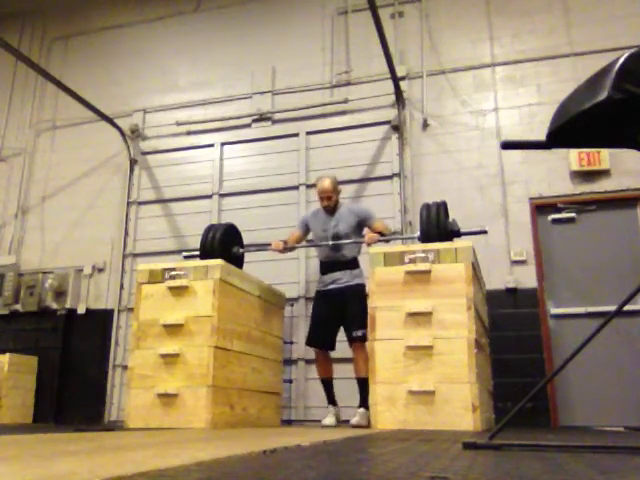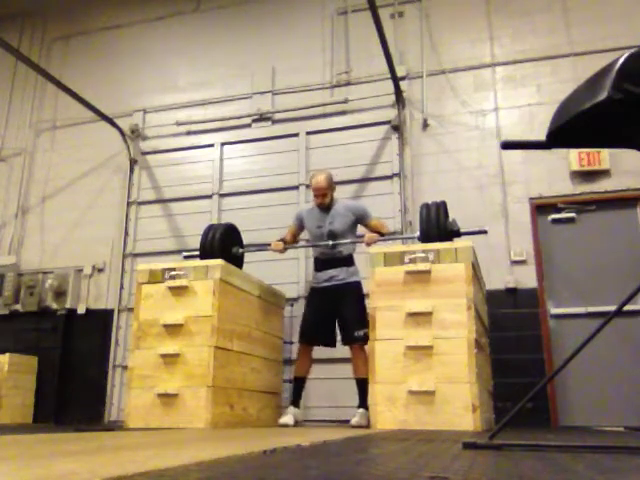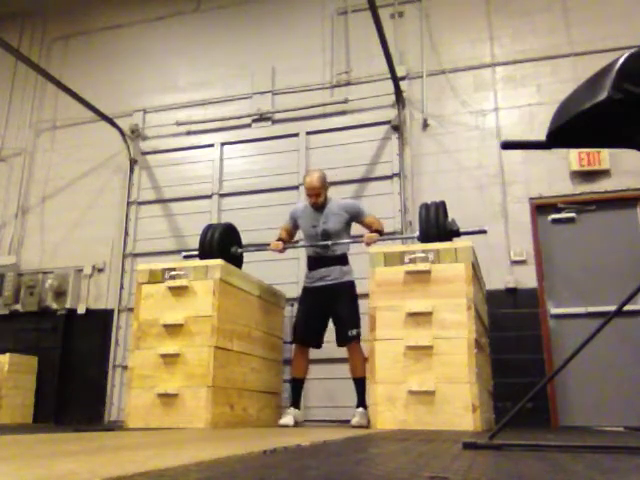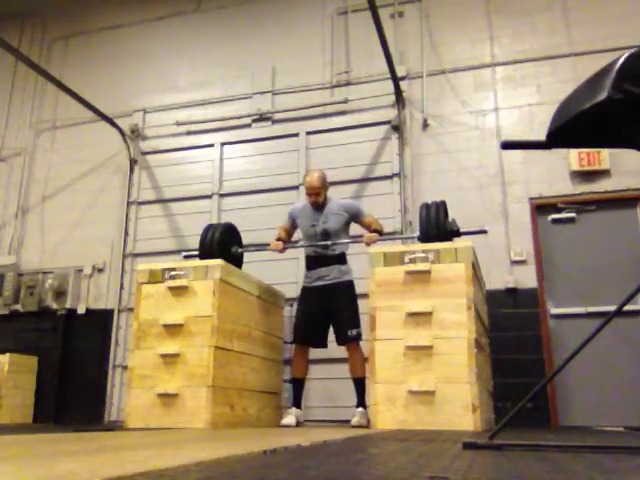
dt=0.3s
person 1, frame 1
left shoulder: (356, 211)
right shoulder: (310, 218)
left elbow: (385, 230)
right elbow: (294, 239)
left wrist: (376, 235)
right wrist: (283, 244)
left hip: (351, 285)
right hip: (324, 288)
left knee: (357, 343)
right knee: (318, 346)
left ankle: (363, 407)
right ankle: (332, 405)
person 1, frame 2
left shoulder: (352, 209)
right shoulder: (304, 214)
left elbow: (382, 228)
right elbow: (291, 235)
left wrist: (375, 235)
right wrist: (282, 243)
left hip: (347, 283)
right hip: (319, 285)
left knee: (356, 343)
right knee: (305, 343)
left ankle: (363, 408)
right ankle: (294, 406)
person 1, frame 3
left shoulder: (347, 207)
right shoulder: (298, 212)
left elbow: (375, 224)
right elbow: (287, 232)
left wrist: (375, 234)
right wrist: (280, 242)
left hip: (341, 283)
right hip: (312, 285)
left knee: (351, 342)
right knee: (300, 343)
left ankle: (362, 407)
right ankle: (294, 408)
person 1, frame 4
left shoulder: (345, 207)
right shoulder: (297, 211)
left elbow: (374, 224)
right elbow: (285, 231)
left wrist: (374, 233)
right wrist: (279, 241)
left hip: (340, 283)
right hip: (311, 286)
left knee: (352, 342)
right knee: (300, 344)
left ankle: (361, 407)
right ankle: (295, 408)
